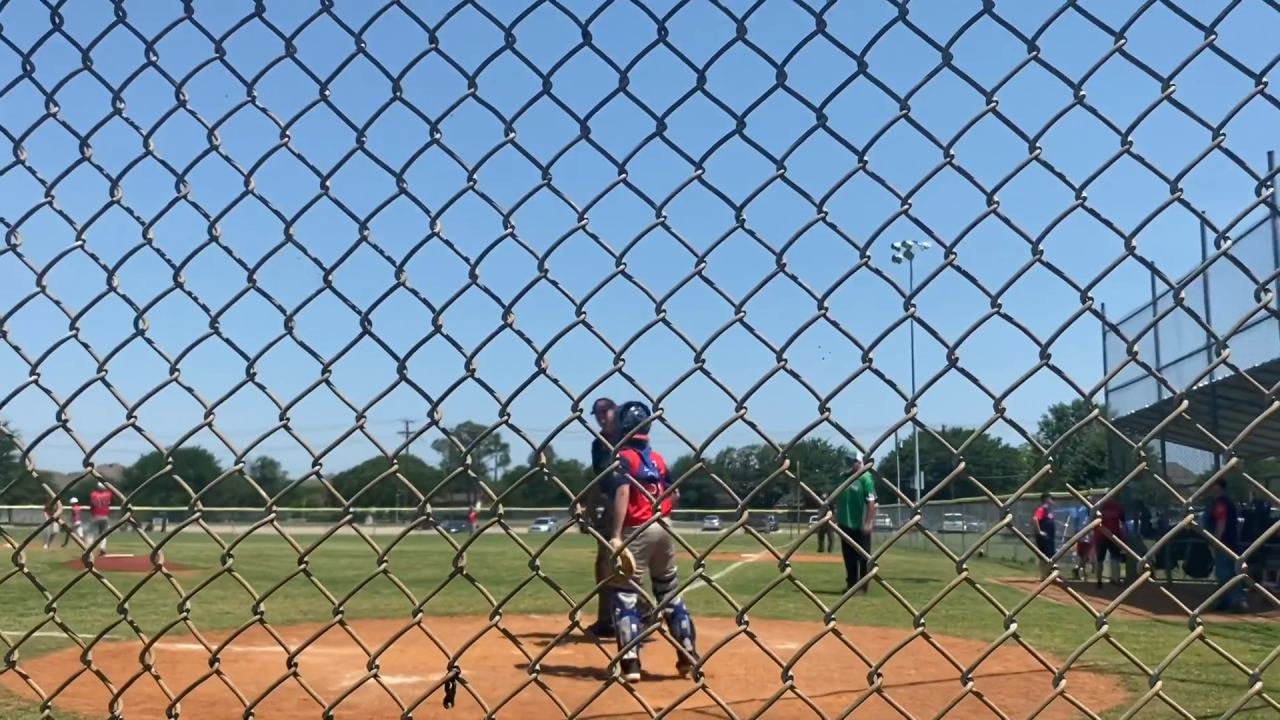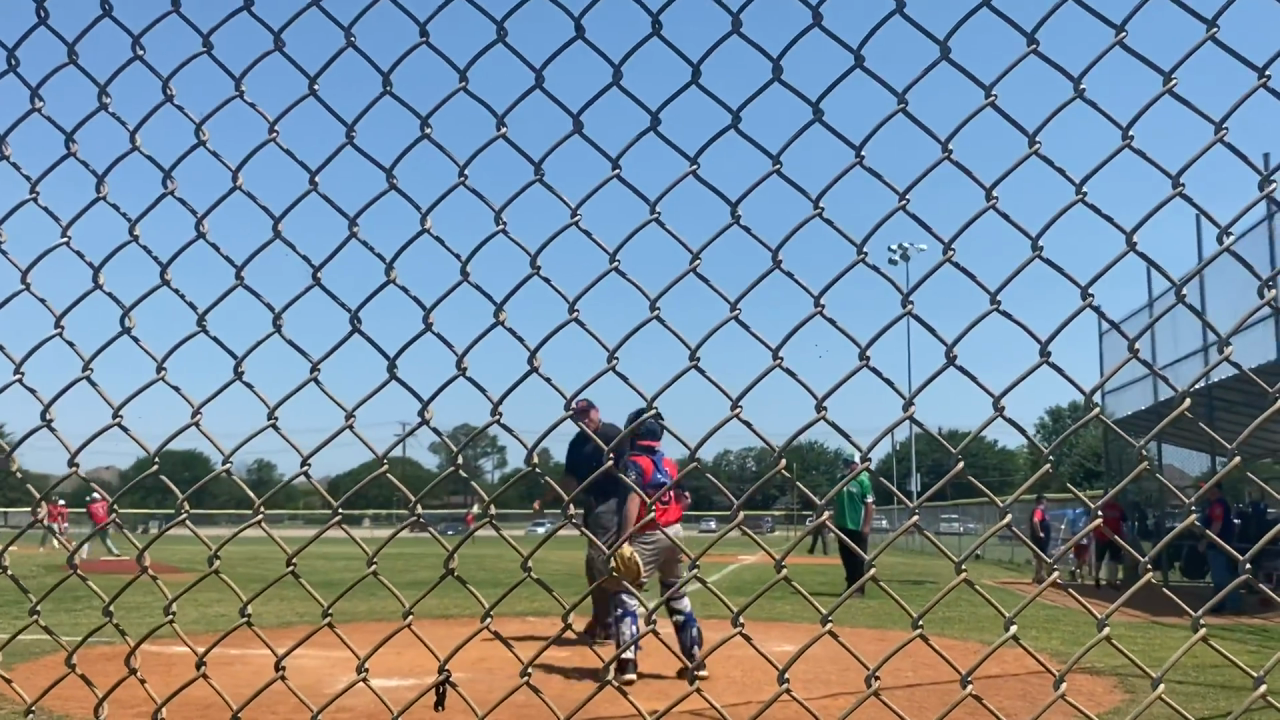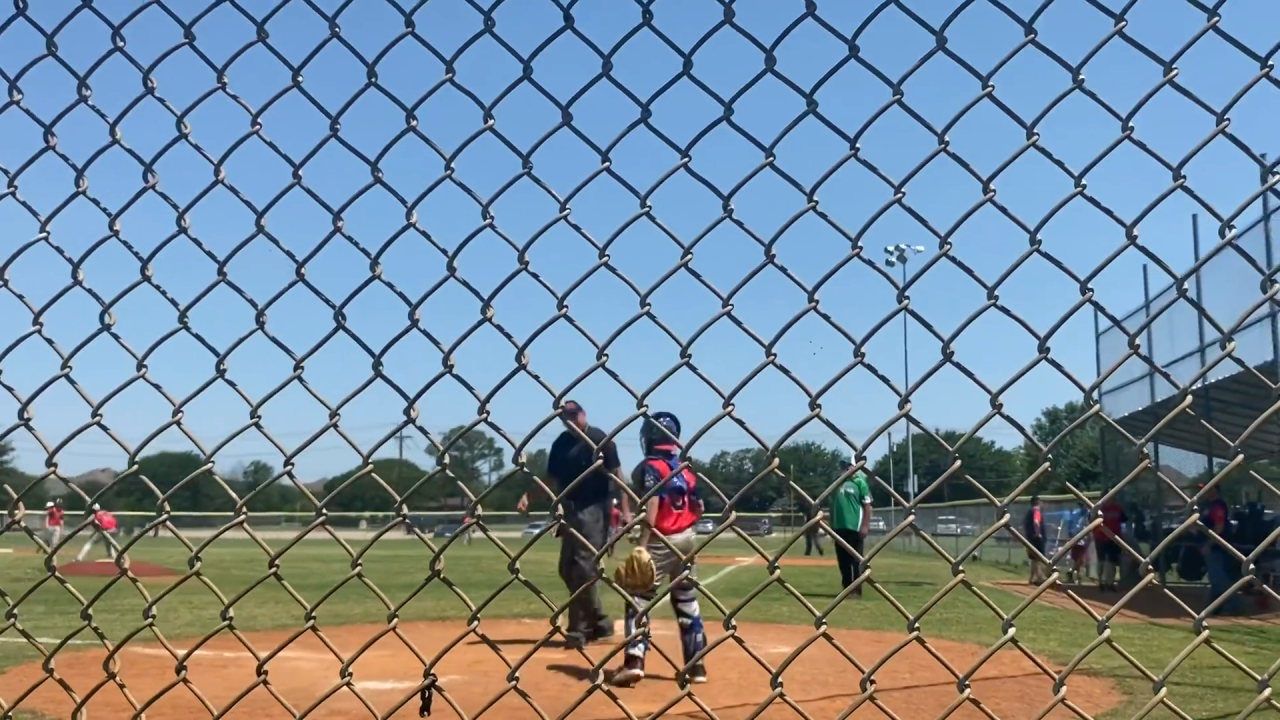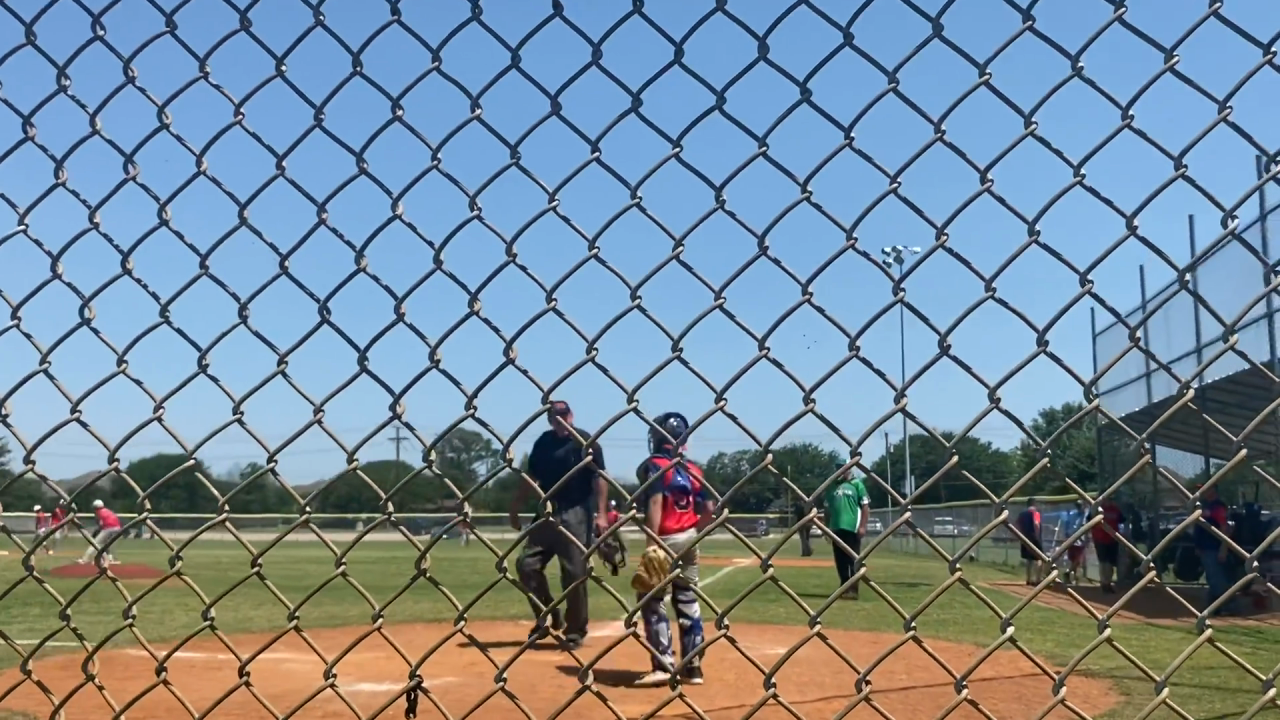
dt=0.2s
person 1, frame 1
left shoulder: (622, 457)
right shoulder: (657, 458)
left elbow: (622, 494)
left wrist: (616, 535)
left hip: (637, 531)
right hip: (663, 527)
left knee: (624, 594)
right knee: (669, 590)
left ankle: (630, 662)
right ankle: (688, 653)
person 1, frame 2
left shoulder: (633, 462)
right shoulder: (669, 464)
left elbow: (634, 501)
right elbow: (683, 499)
left wrist: (624, 539)
left hip: (649, 536)
right hip: (674, 533)
left knee: (625, 595)
right knee: (677, 596)
left ankle: (626, 664)
right ankle: (696, 661)
person 1, frame 3
left shoulder: (649, 466)
right shoulder: (686, 469)
left elbow: (651, 506)
right elbow: (698, 507)
left wrist: (642, 545)
left hip: (662, 541)
right hip: (687, 538)
left knee: (638, 597)
right knee: (686, 600)
left ankle: (634, 662)
right ankle: (695, 666)
person 1, frame 4
left shoulder: (654, 465)
right shoulder: (694, 469)
left elbow: (655, 503)
right elbow: (708, 509)
left wrist: (651, 543)
left hip: (666, 539)
right hip: (690, 538)
left knee: (653, 601)
right knee: (688, 601)
left ankle: (663, 665)
right ankle: (692, 667)
person 2, frame 1
right shoulder: (599, 441)
right elbow: (598, 477)
right wrist: (588, 506)
right hip: (609, 506)
left knee: (607, 561)
right knee: (605, 562)
right ankle: (609, 621)
person 2, frame 2
left shoulder: (613, 434)
right shoulder: (577, 443)
right elbow: (570, 478)
right wrist: (545, 499)
left hip: (612, 505)
right hip: (593, 506)
left knee: (598, 559)
right knee: (600, 563)
left ankle: (603, 622)
right ankle: (607, 623)
person 2, frame 3
left shoulder: (599, 439)
right shoulder: (560, 443)
left elbow: (615, 475)
right elbow: (552, 477)
left wrist: (624, 509)
right wrist: (529, 496)
left hip: (593, 511)
right hip: (569, 511)
left knee: (584, 569)
right knee: (568, 569)
left ankle: (579, 628)
right ankle: (598, 621)
person 2, frame 4
left shoulder: (585, 442)
right shoulder: (543, 442)
left elbow: (599, 478)
right elbow: (532, 477)
left wrist: (601, 514)
right wrist: (516, 505)
left hip: (576, 514)
right hip: (547, 513)
left knee: (574, 574)
right knee: (527, 565)
left ankle: (576, 630)
right ankle: (552, 619)
